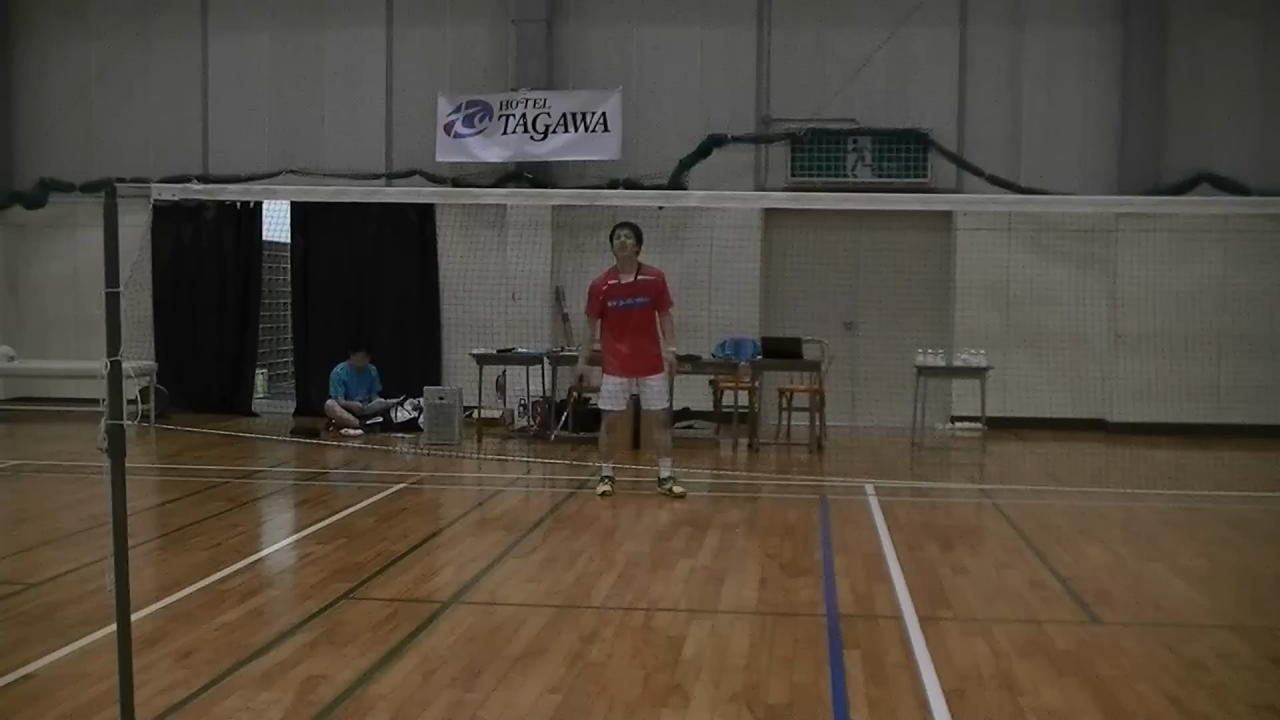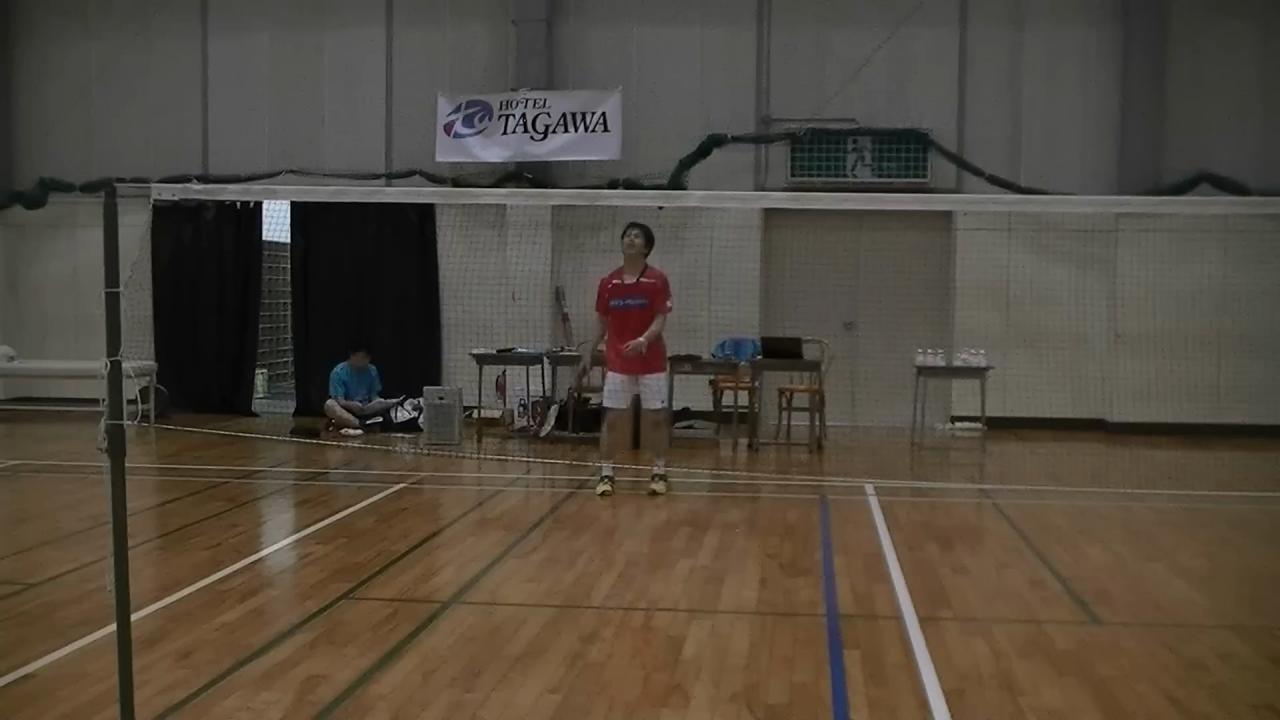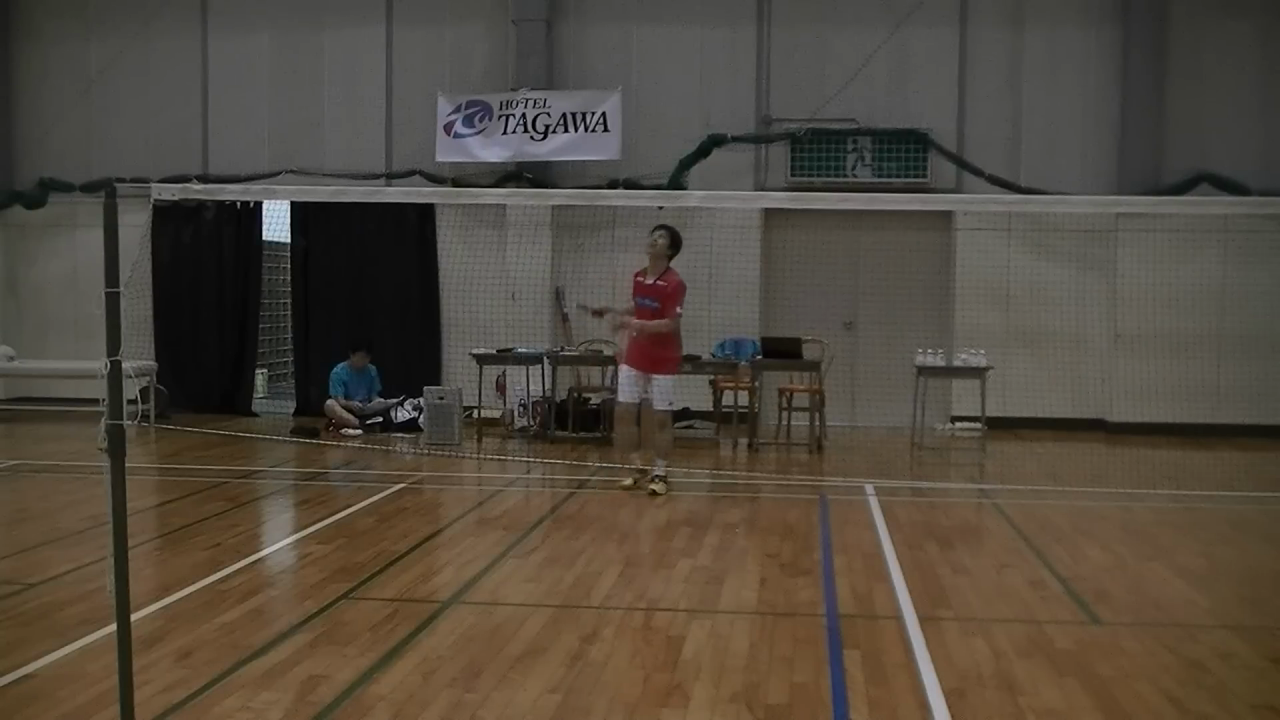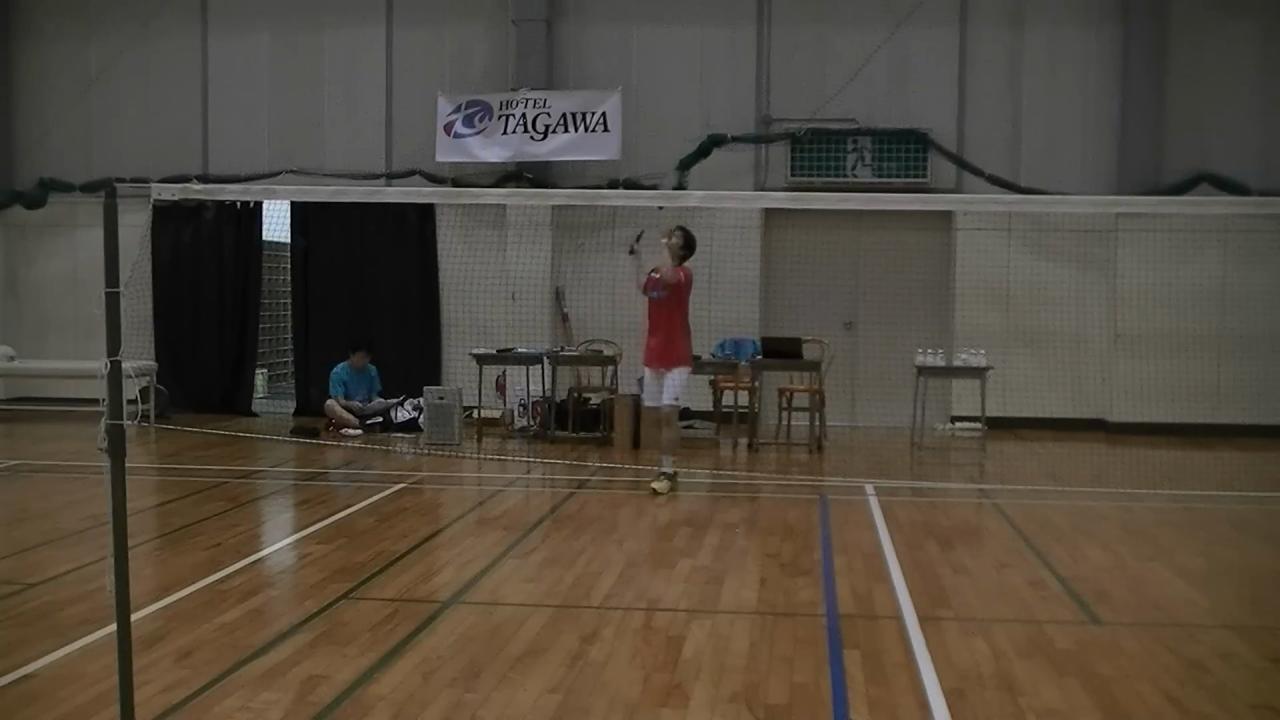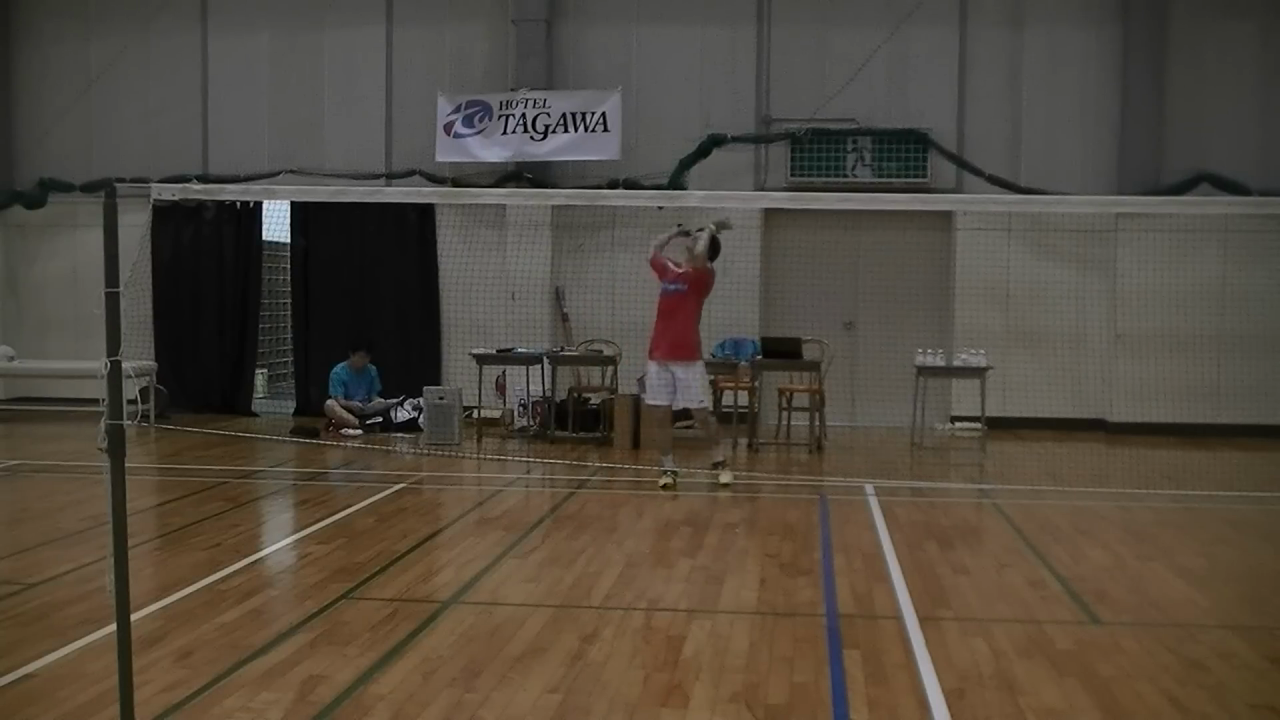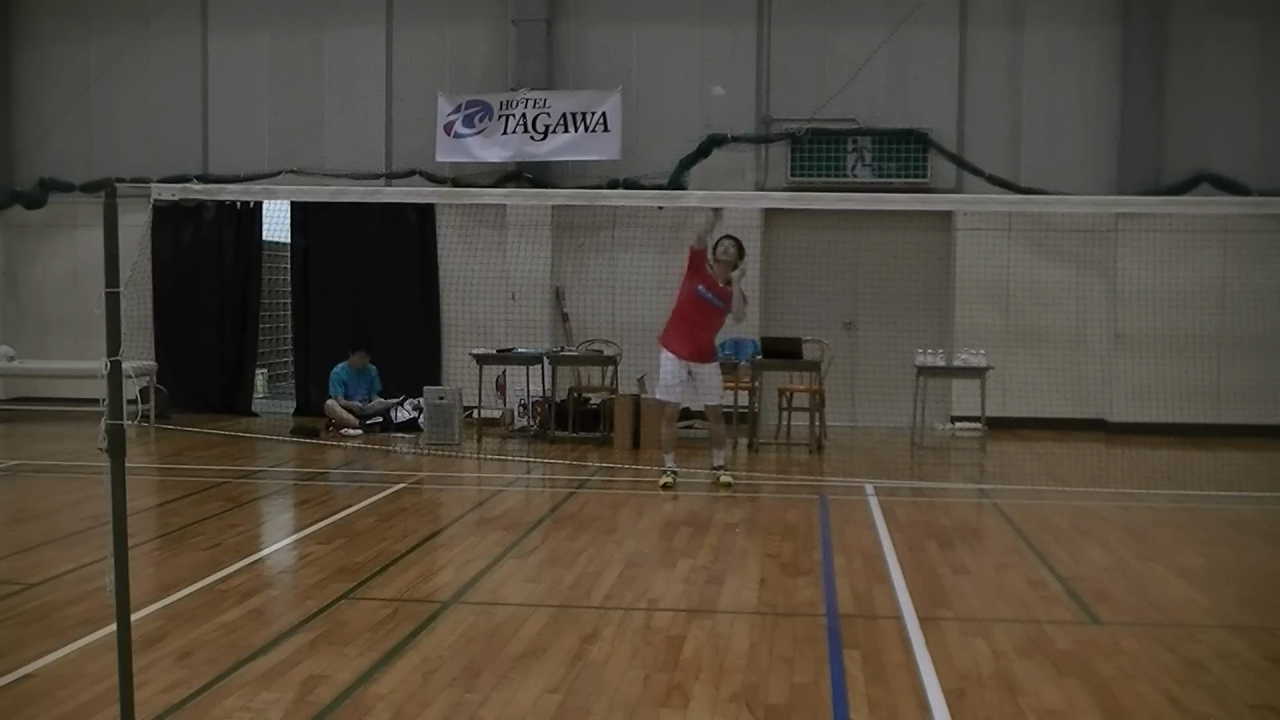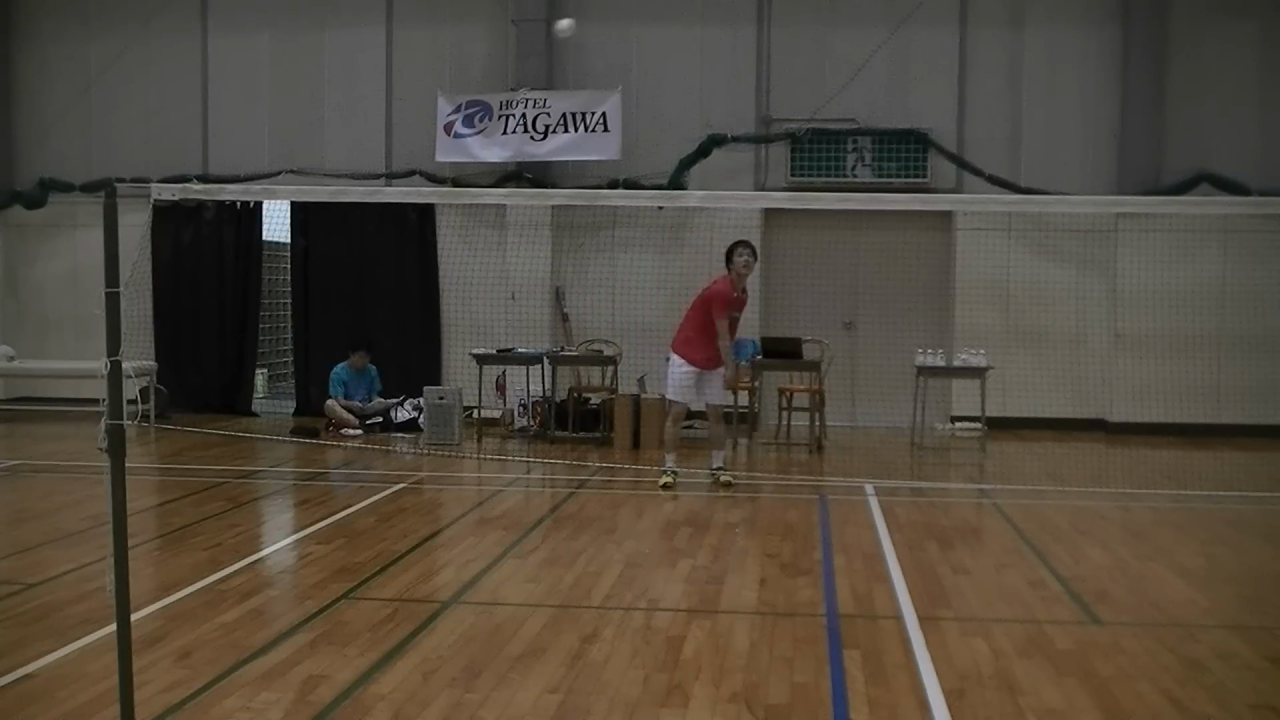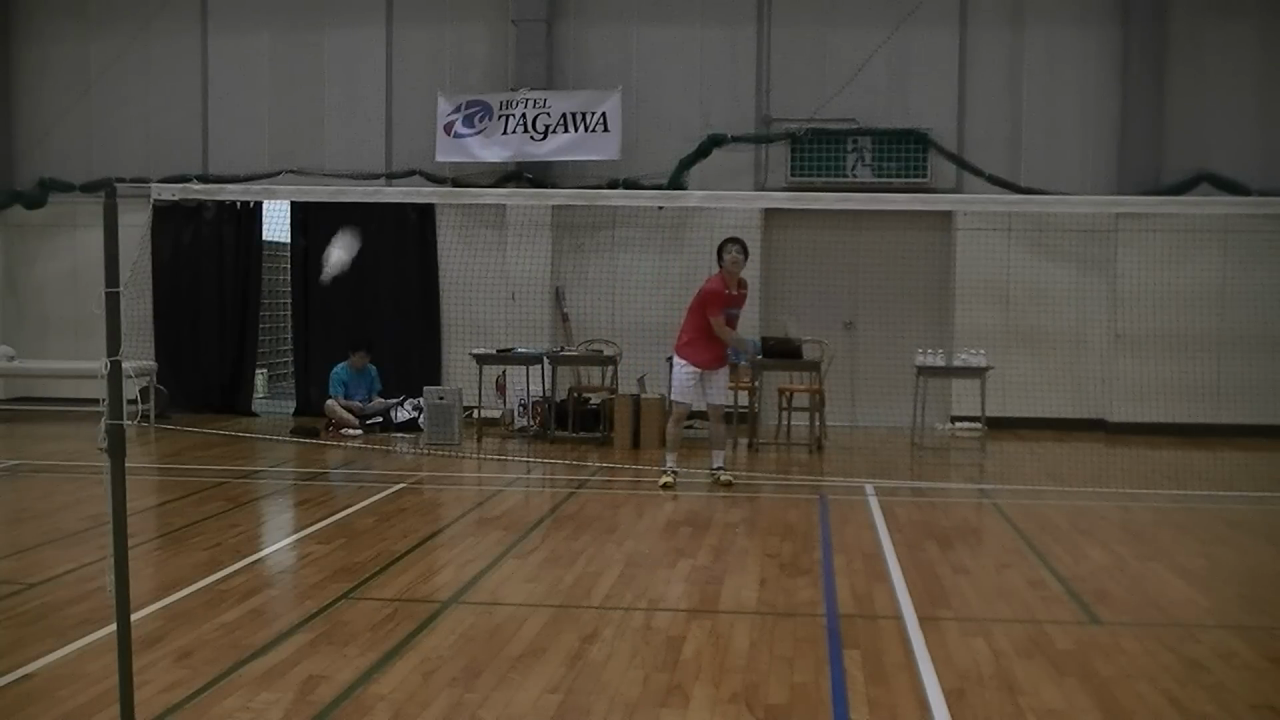
dt=0.3s
person 1, frame 1
left shoulder: (655, 278)
right shoulder: (600, 285)
left elbow: (664, 316)
right elbow: (592, 326)
left wrist: (669, 347)
right wrist: (582, 360)
left hip: (651, 363)
right hip: (616, 364)
left knee: (659, 418)
right knee: (611, 421)
left ankle: (665, 476)
right ankle: (606, 475)
person 1, frame 2
left shoulder: (658, 280)
right shoulder: (608, 282)
left elbow: (661, 319)
right elbow: (602, 322)
left wrist: (643, 340)
right wrist: (589, 354)
left hip: (651, 363)
right hip: (617, 363)
left knee: (656, 418)
right knee: (612, 419)
left ankle: (659, 473)
right ankle: (606, 474)
person 1, frame 3
left shoulder: (674, 284)
right shoulder: (638, 277)
left elbow: (671, 324)
left wrist: (634, 324)
right wrist: (614, 312)
left hip: (664, 361)
right hip: (634, 358)
left knee: (661, 419)
right knee: (623, 413)
left ankle: (660, 473)
right ankle: (637, 468)
person 1, frame 4
left shoulder: (682, 275)
right shoulder: (653, 275)
left elbow: (667, 274)
left wrist: (665, 242)
right wrist: (637, 258)
left hip: (675, 358)
right hip: (652, 356)
left knee: (668, 413)
right knee: (656, 415)
left ankle: (667, 472)
right ankle: (665, 468)
person 1, frame 5
left shoulder: (703, 274)
right shoulder: (669, 268)
left elbow: (699, 254)
right elbow: (654, 251)
left wrist: (710, 230)
right wrist: (676, 232)
left hip: (688, 356)
right hip: (659, 354)
left knee: (702, 414)
right knee: (661, 416)
left ankle: (720, 462)
right ankle: (668, 468)
person 1, frame 6
left shoulder: (734, 290)
right shoulder: (698, 266)
left elbow: (738, 316)
right elbow: (700, 241)
left wrist: (737, 282)
right wrist: (713, 220)
left hip: (706, 358)
right hip: (674, 352)
left knee: (714, 413)
right knee: (670, 412)
left ankle: (719, 466)
right ankle: (669, 468)
person 1, frame 7
left shoulder: (743, 295)
right shoulder: (721, 290)
right elbow: (721, 334)
left wrist: (728, 366)
right wrist: (730, 367)
left hip: (713, 360)
right hip: (686, 355)
left knee: (716, 413)
right knee: (677, 412)
left ankle: (718, 467)
right ankle: (669, 468)
person 1, frame 8
left shoulder: (742, 287)
right shoulder: (712, 288)
right elbow: (719, 330)
left wrist: (740, 341)
right wrist: (743, 345)
left hip: (718, 360)
right hip: (689, 356)
left knee: (717, 413)
right knee: (679, 413)
left ankle: (718, 467)
right ankle: (670, 468)
